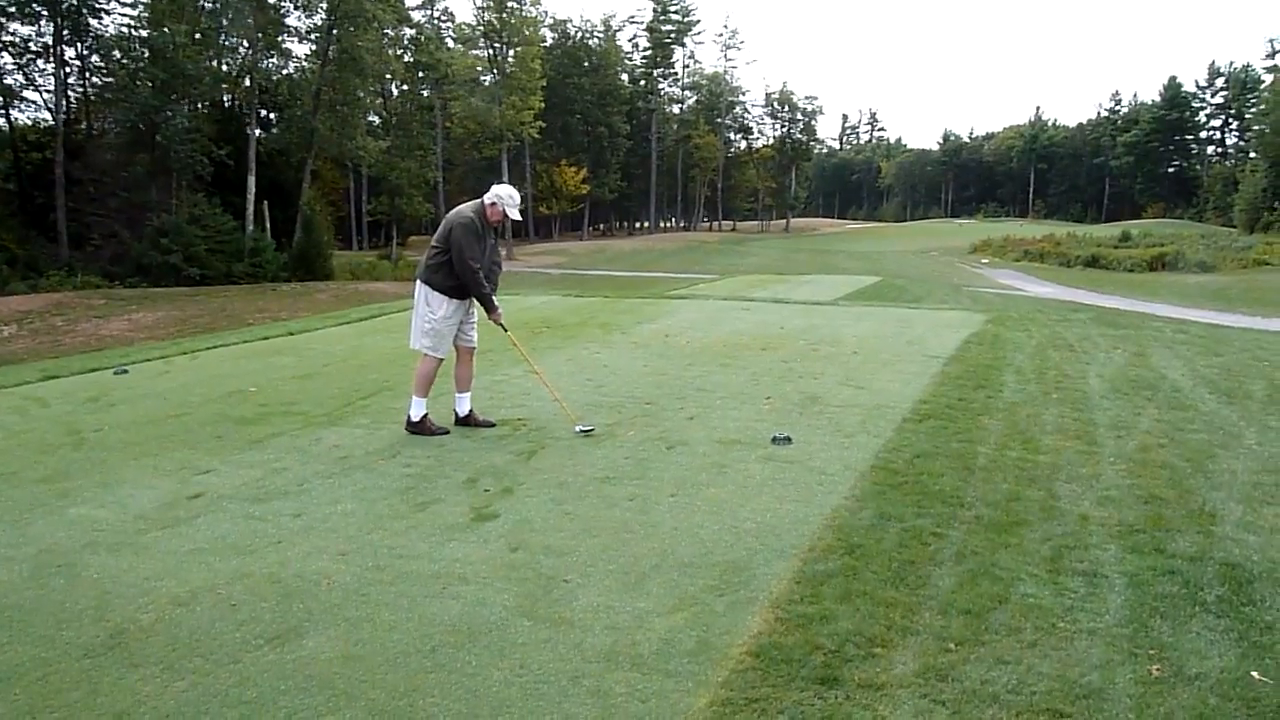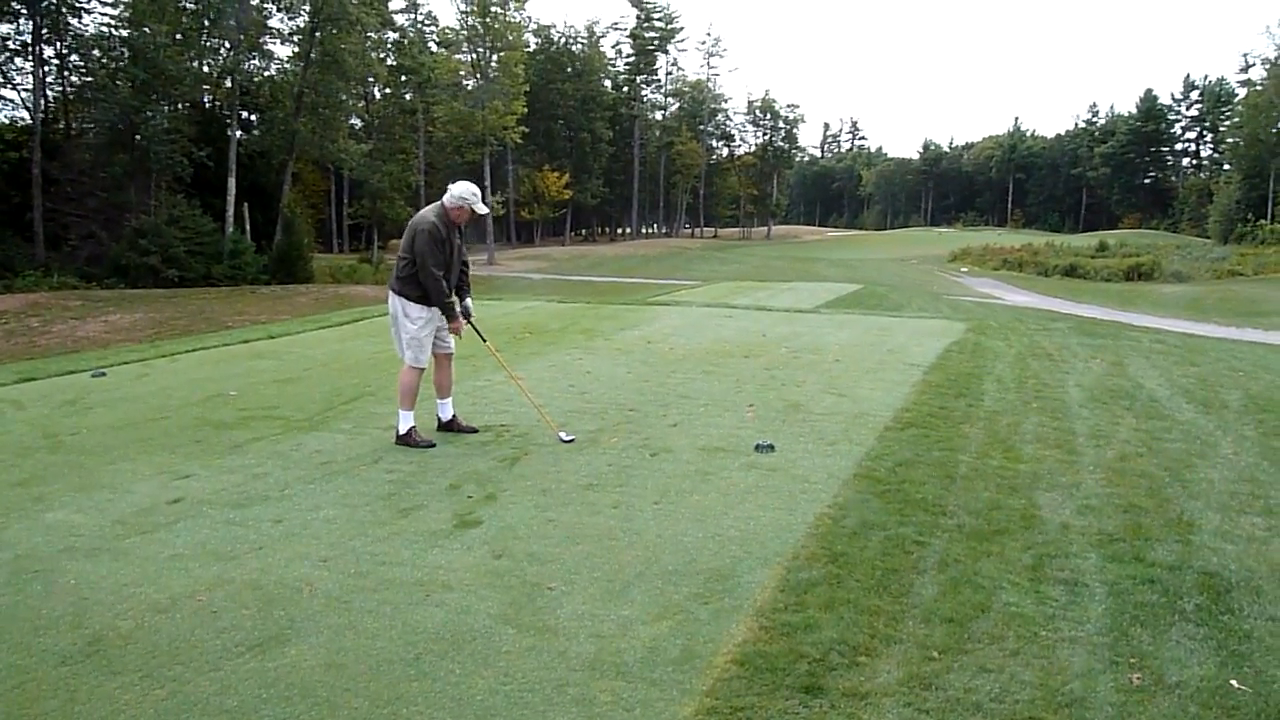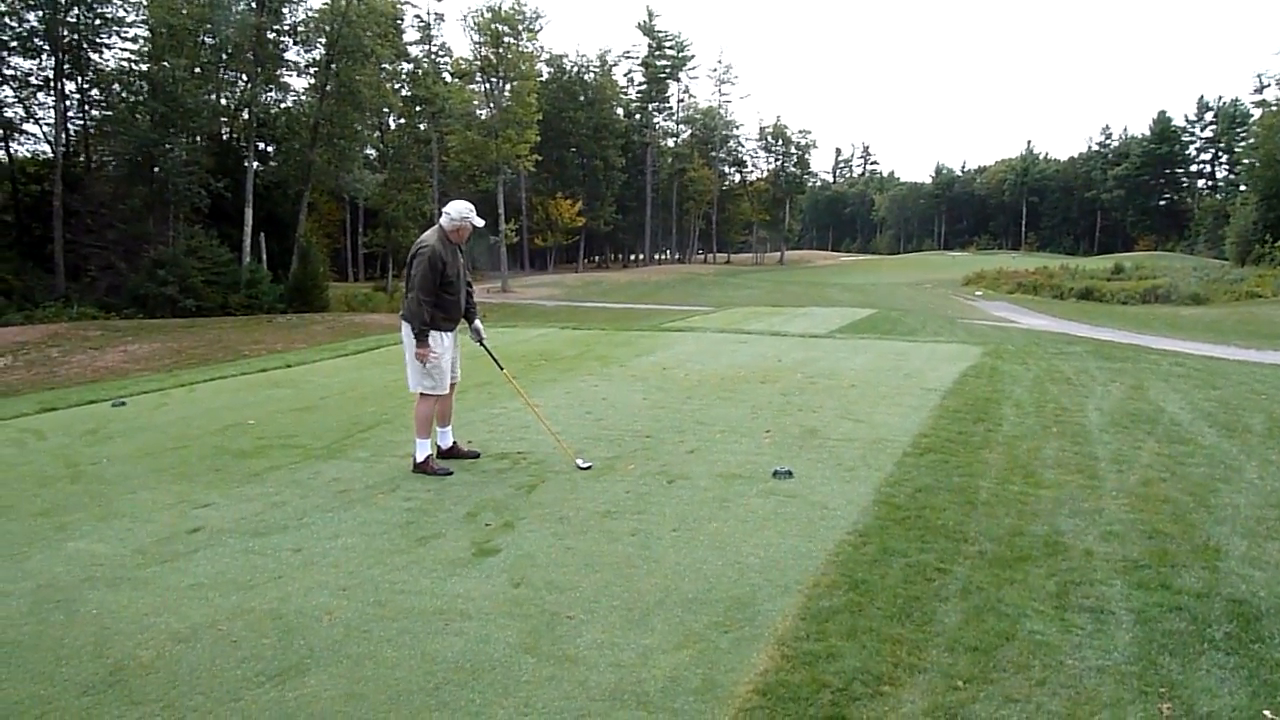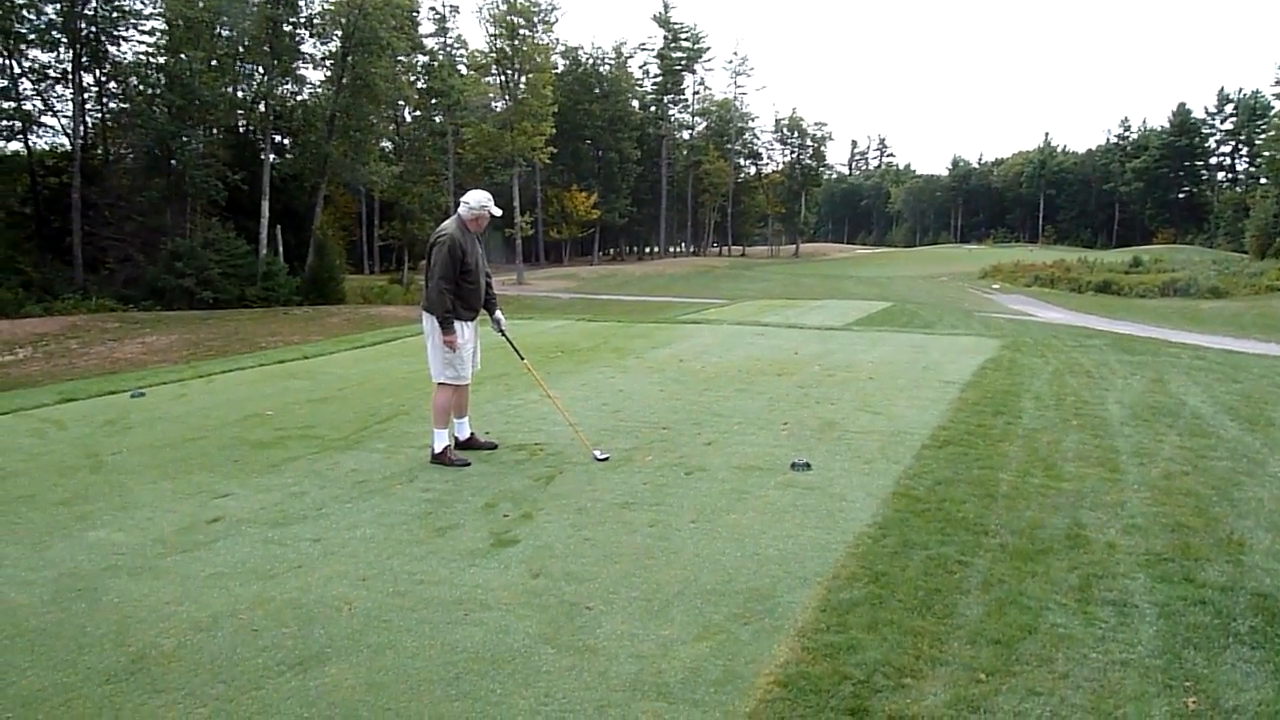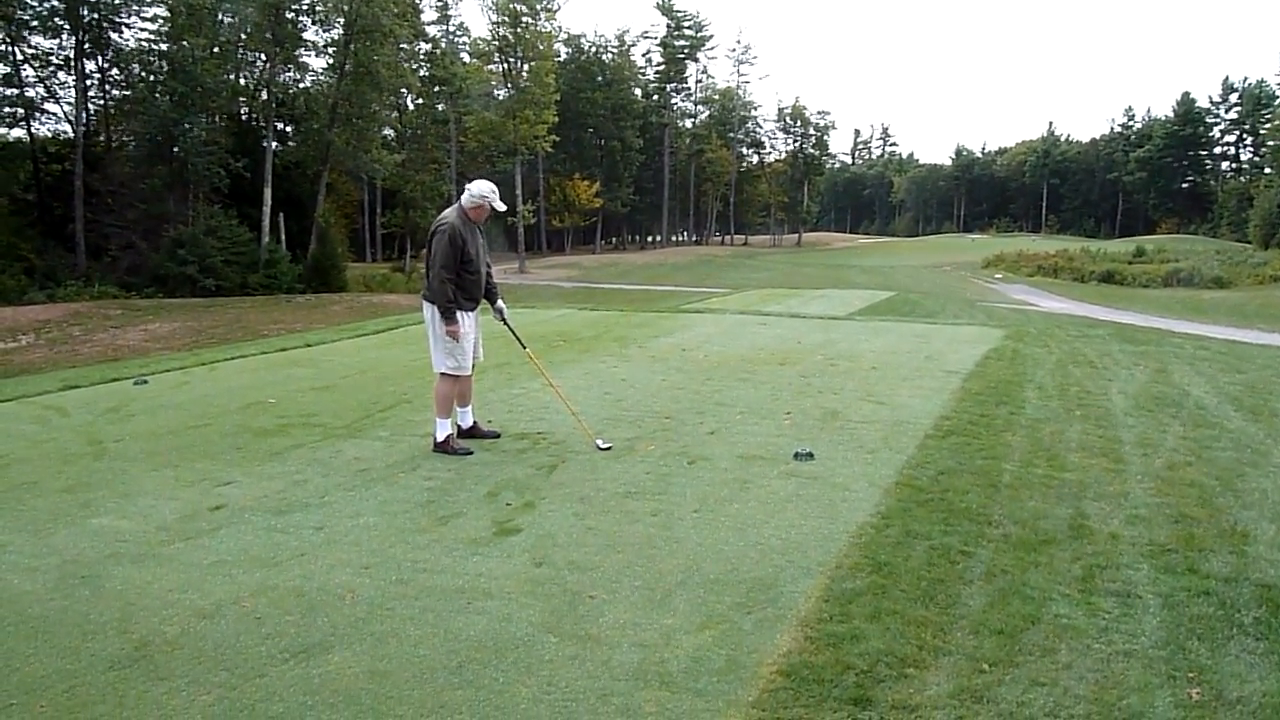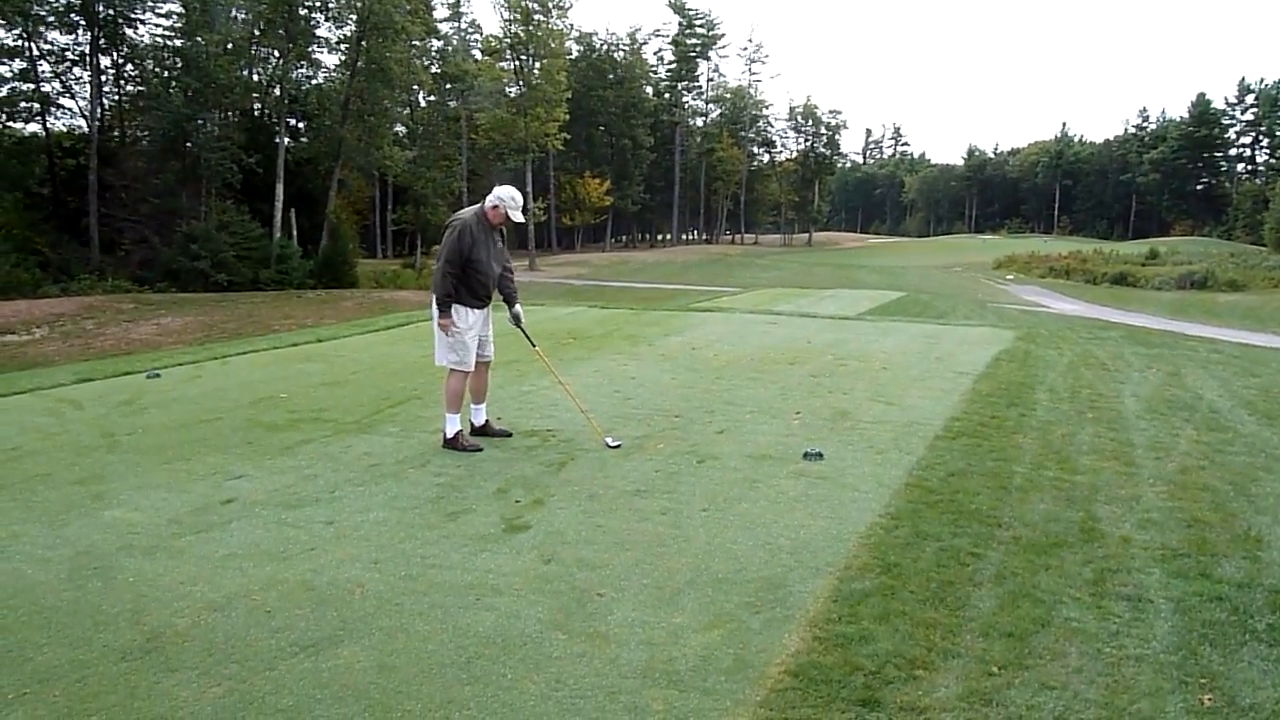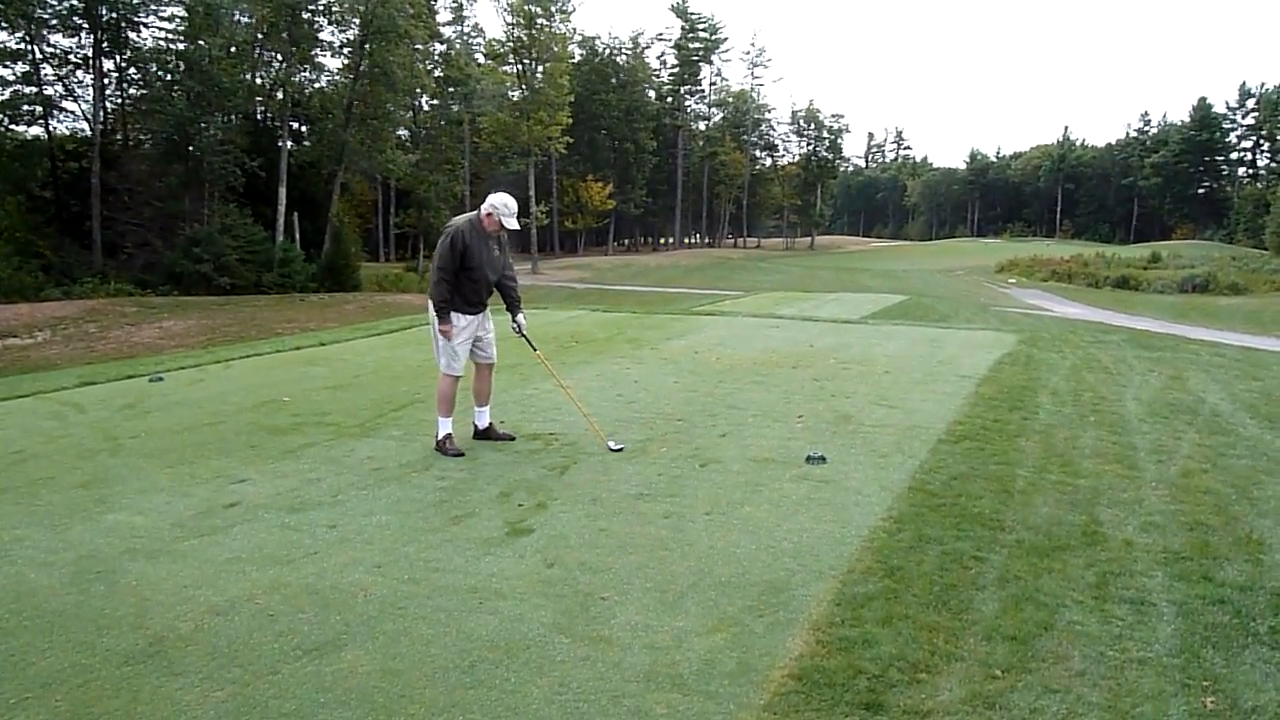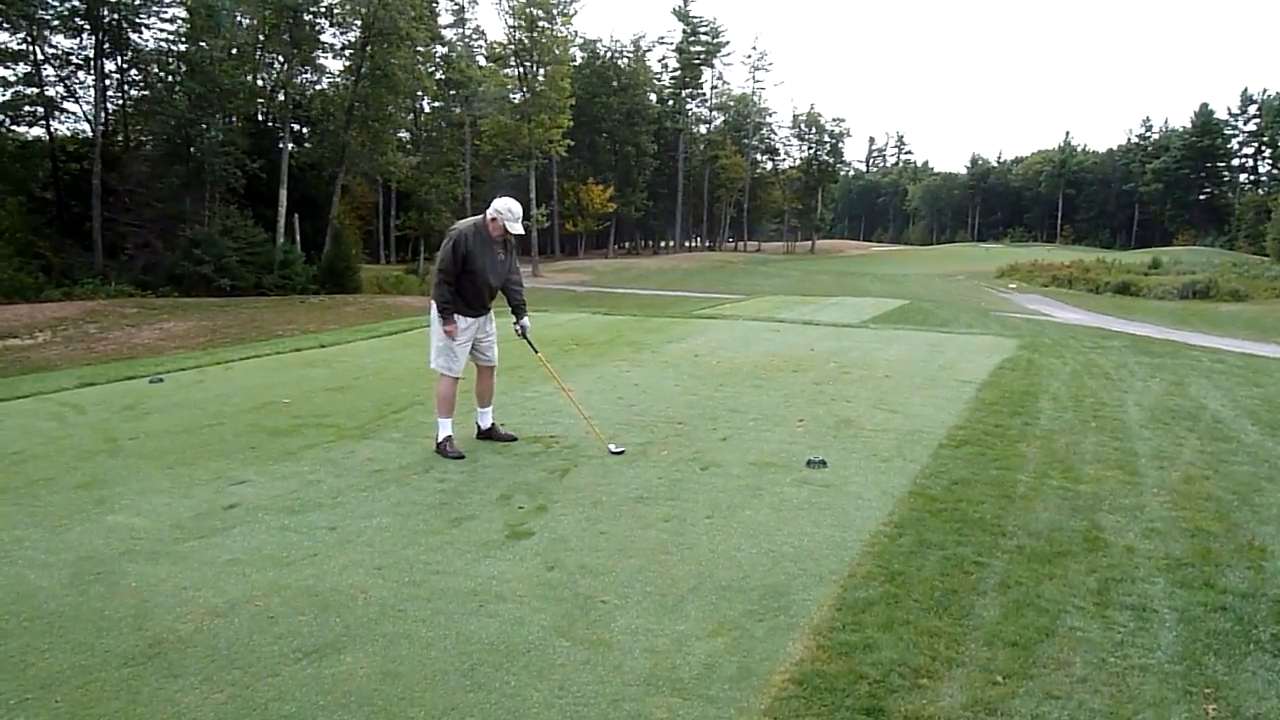
dt=0.5s
person 1, frame 1
left shoulder: (489, 222)
right shoulder: (465, 221)
left elbow: (493, 262)
right elbow: (469, 269)
left wrist: (491, 296)
right wrist: (489, 305)
left hip: (462, 295)
right hip: (438, 292)
left knee: (467, 350)
right knee: (434, 353)
left ankle: (463, 412)
right ankle: (416, 417)
person 1, frame 2
left shoulder: (453, 223)
right shoulder: (428, 226)
left elbow: (460, 263)
right elbow: (431, 276)
left wrist: (464, 297)
right wrist: (451, 315)
left hip: (434, 301)
right hip: (412, 301)
left knee: (444, 356)
right knee: (416, 362)
left ankle: (446, 417)
right ankle: (405, 428)
person 1, frame 3
left shoulder: (453, 245)
right shoulder: (430, 249)
left elbow: (464, 285)
right elbow: (418, 297)
left wrist: (473, 318)
right wrist: (421, 339)
left hip: (446, 328)
right hip: (428, 332)
left knee: (447, 386)
right knee: (430, 391)
left ankle: (446, 444)
right ankle: (422, 457)
person 1, frame 4
left shoulder: (471, 235)
right shoulder: (449, 238)
left elbow: (483, 276)
right elbow: (439, 287)
left wrist: (493, 308)
right wrist: (447, 328)
left hip: (466, 318)
right hip: (449, 322)
left knee: (463, 378)
right knee: (448, 381)
left ankle: (463, 435)
right ankle: (440, 447)
person 1, frame 5
left shoulder: (473, 225)
right shoulder: (449, 227)
left elbow: (484, 265)
right elbow: (440, 276)
left wrist: (494, 298)
right wrist: (449, 317)
left hip: (467, 308)
right hip: (449, 311)
left knee: (467, 367)
right knee: (451, 371)
left ankle: (466, 423)
right ankle: (443, 436)
person 1, frame 6
left shoulder: (497, 229)
right shoulder: (463, 224)
left elbow: (504, 268)
right elbow: (446, 270)
left wrist: (513, 301)
right wrist: (444, 311)
left hip: (481, 306)
right hip: (458, 307)
left knee: (482, 363)
right knee: (460, 367)
left ankle: (479, 421)
right ankle: (452, 432)
person 1, frame 7
left shoulder: (498, 236)
right shoulder: (457, 231)
left elbow: (506, 275)
right elbow: (440, 276)
left wrist: (515, 310)
right wrist: (443, 317)
left hip: (480, 311)
right hip: (454, 313)
left knee: (486, 364)
right knee: (452, 371)
left ankle: (483, 425)
right ankle: (444, 434)
person 1, frame 8
left shoulder: (505, 240)
right shoulder: (462, 235)
left elbow: (512, 278)
right elbow: (442, 278)
left wrist: (520, 312)
right wrist: (447, 317)
left hip: (483, 313)
right hip: (455, 314)
left knee: (488, 367)
right knee: (450, 373)
left ankle: (485, 425)
right ankle: (444, 436)
